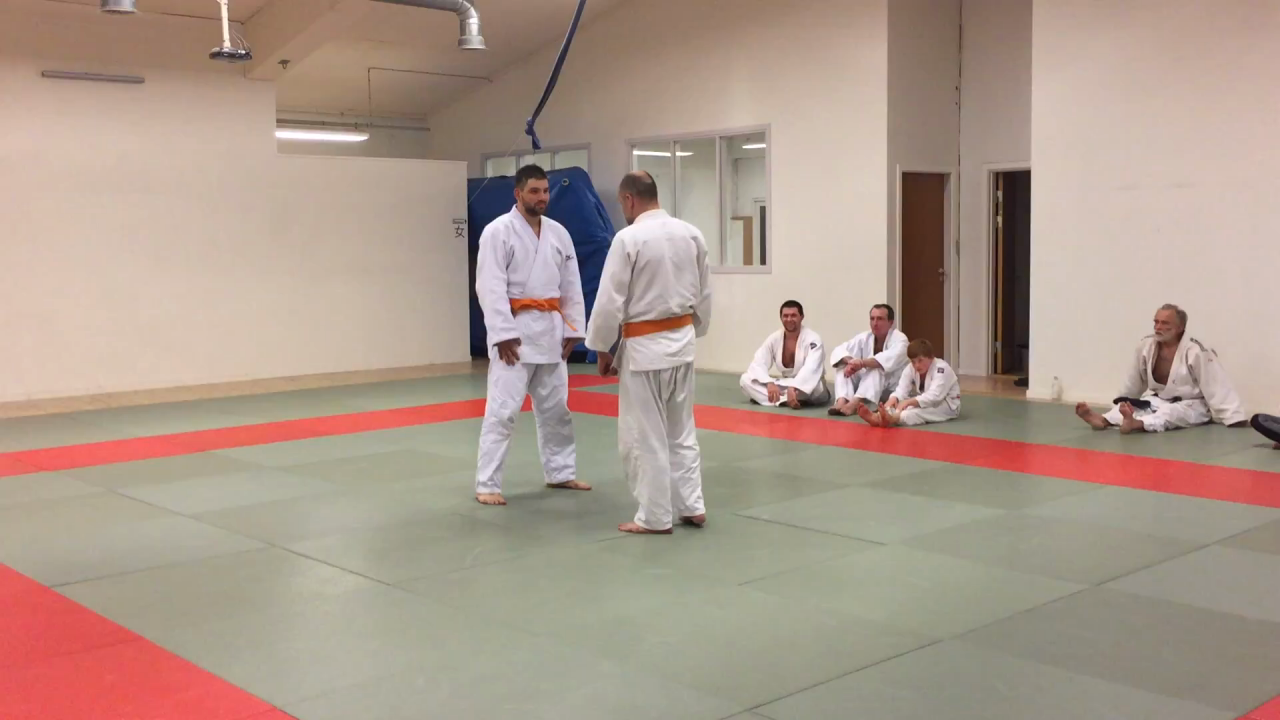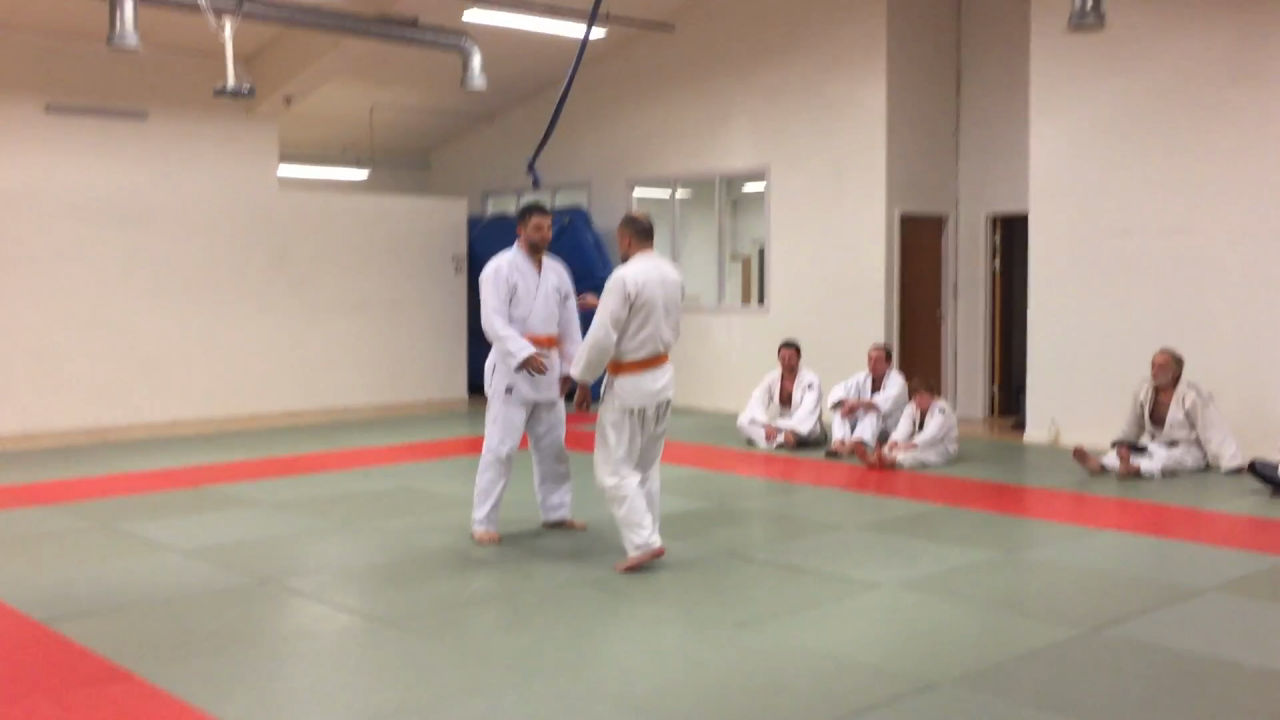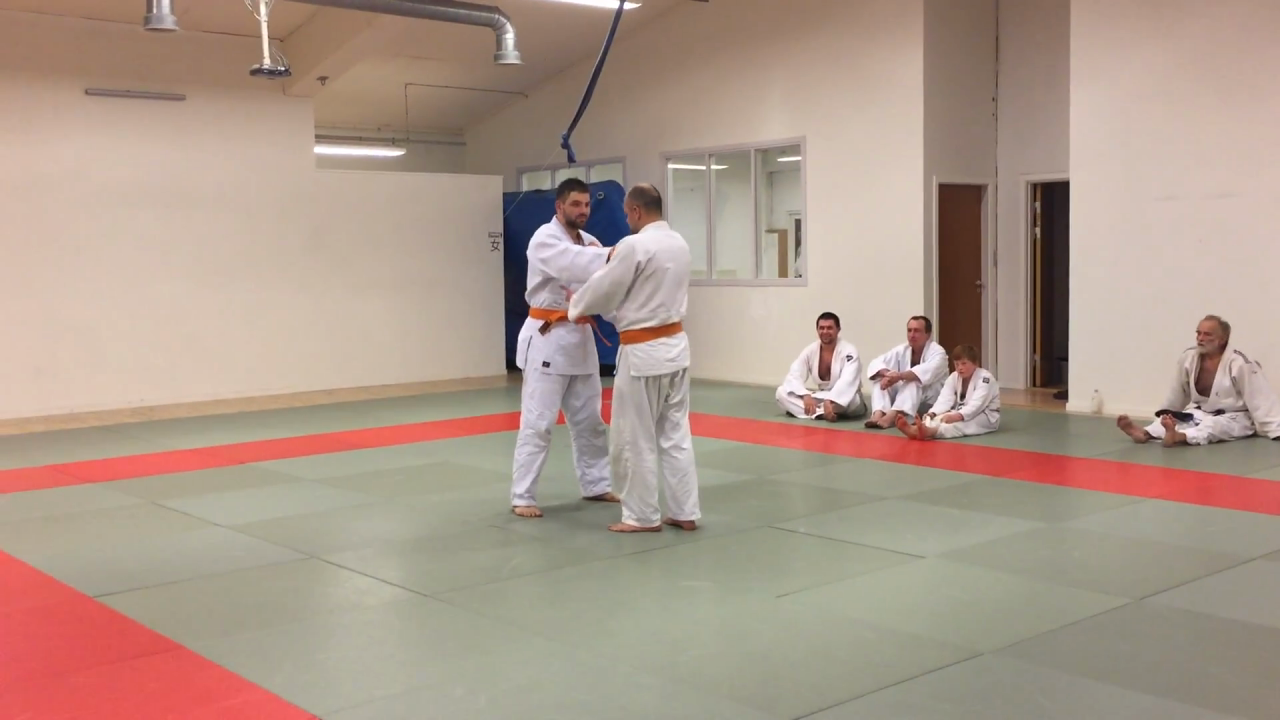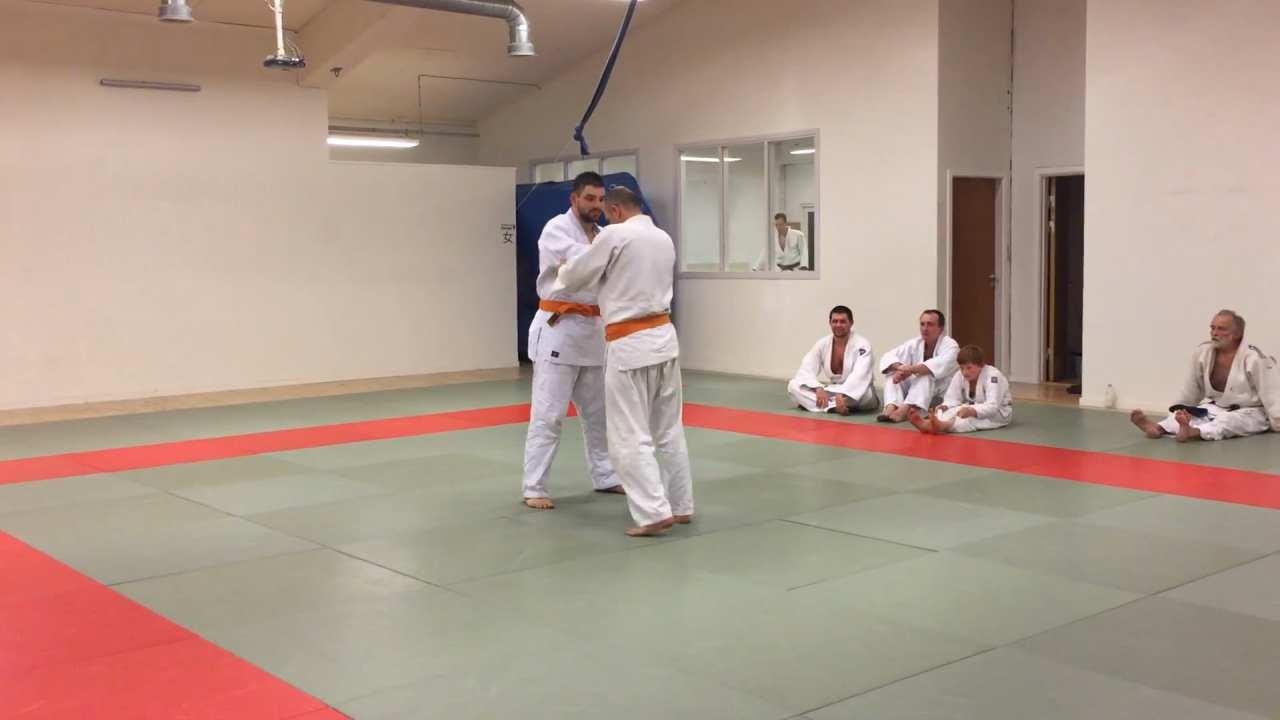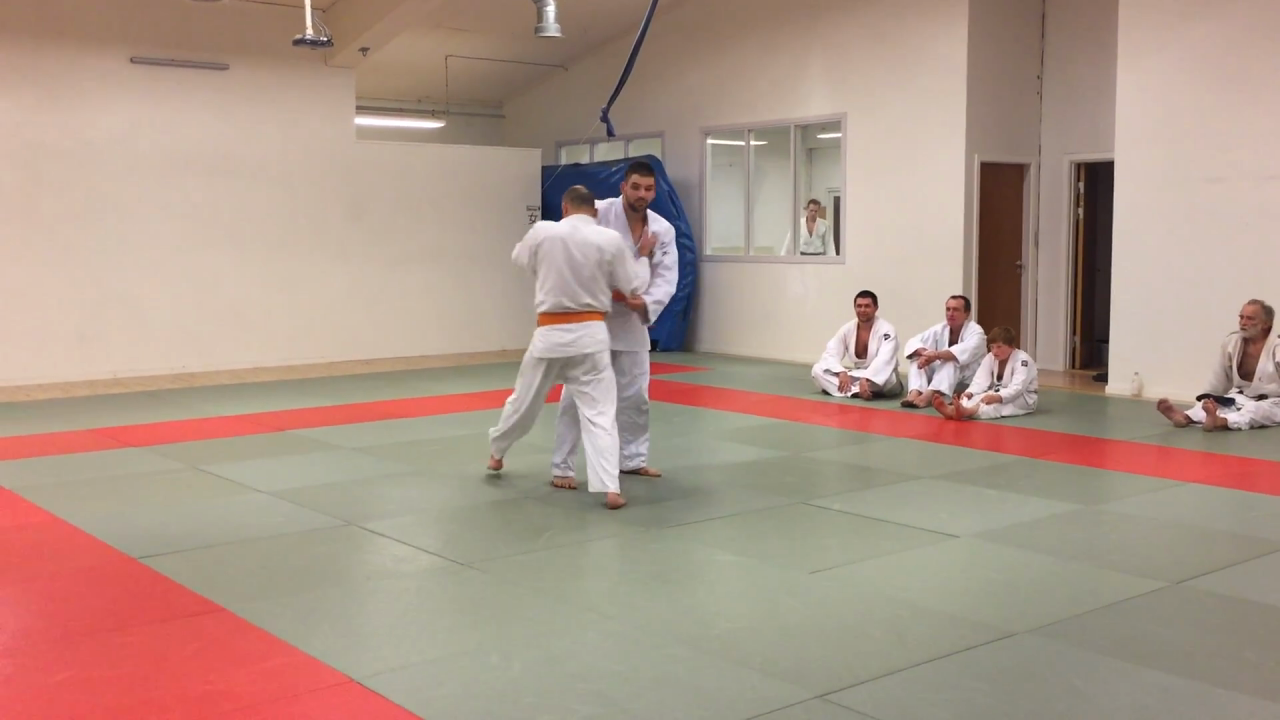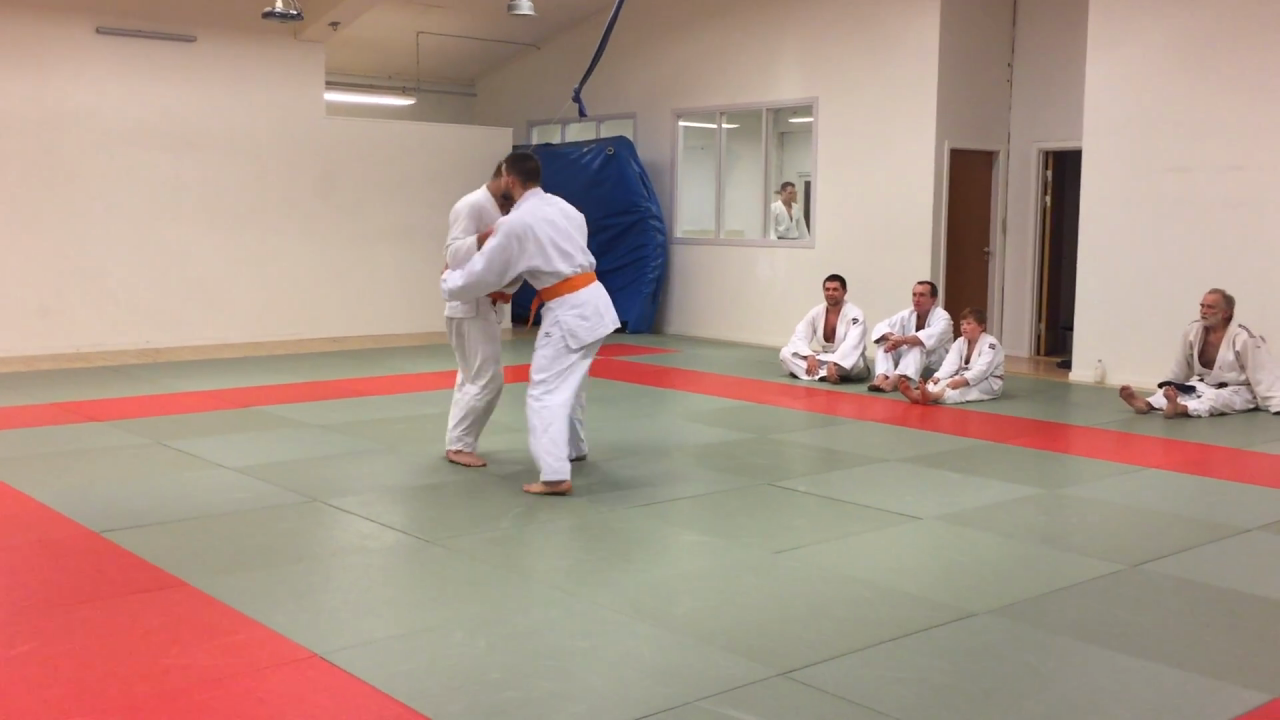
dt=0.7s
person 1, frame 1
left shoulder: (628, 239)
right shoulder: (691, 234)
left elbow: (610, 301)
right elbow: (703, 293)
left wrist: (602, 349)
left hip: (644, 345)
right hip: (682, 339)
left knee: (644, 436)
right knee: (680, 430)
left ankle: (655, 517)
right ankle: (690, 505)
person 1, frame 2
left shoulder: (625, 277)
right shoulder: (673, 275)
left elbow: (602, 337)
left wrist: (583, 381)
right wrist: (603, 305)
left hip: (629, 382)
right hip: (661, 376)
left knee: (615, 468)
right knee: (646, 465)
left ankle: (645, 541)
right ankle: (643, 537)
person 1, frame 3
left shoulder: (635, 245)
right shoulder: (679, 243)
left elbow: (603, 290)
left wrist: (575, 301)
left hip: (643, 352)
right hip: (675, 345)
left knee: (635, 439)
right knee: (676, 436)
left ankle: (643, 516)
right ankle: (685, 512)
person 1, frame 4
left shoulder: (615, 235)
right shoulder: (664, 238)
left elbow: (578, 276)
left wrist: (562, 269)
left hip: (630, 344)
right hip: (663, 335)
left knee: (629, 436)
right knee: (669, 430)
left ankle: (654, 513)
right ankle: (681, 505)
person 1, frame 5
left shoulder: (542, 232)
right shoulder: (610, 240)
left elbow: (520, 257)
right elbow: (635, 287)
right wrist: (643, 255)
left hip: (549, 333)
right hip: (590, 334)
left knee: (522, 403)
right knee: (600, 413)
left ankle: (497, 456)
right ankle: (609, 488)
person 1, frame 6
left shoulder: (500, 207)
right shoulder: (472, 207)
right elbow: (455, 256)
right wrist: (488, 238)
left hip: (484, 304)
right hip: (471, 306)
left knee: (473, 377)
right knee: (486, 379)
left ankle: (459, 440)
right ankle: (458, 446)
person 2, frame 1
left shoulder: (558, 232)
right shoulder: (498, 231)
left elbow: (570, 285)
right elbow: (490, 286)
left wrist: (573, 328)
right wrist: (503, 333)
left hip: (551, 329)
right hip: (515, 330)
left knee: (555, 407)
right knee: (502, 409)
left ankle: (560, 473)
right ankle: (487, 484)
person 2, frame 2
left shoulder: (558, 270)
right shoulder: (501, 267)
left elbow: (569, 322)
right elbow: (494, 320)
left wrist: (571, 368)
right wrist: (523, 355)
left hip: (548, 368)
right hip: (514, 367)
left knee: (553, 444)
right knee: (500, 447)
left ankle: (556, 511)
right ankle: (483, 522)
person 2, frame 3
left shoulder: (589, 243)
right shoulder: (545, 239)
right elbow: (572, 261)
right wrist: (609, 256)
left hip: (580, 338)
right hip: (546, 339)
left knee: (589, 419)
right knee: (538, 422)
left ankle: (596, 486)
right ankle: (522, 496)
person 2, frame 4
right shoulder: (556, 229)
right elbow: (574, 257)
left hip: (591, 329)
right hip: (557, 329)
left knee: (599, 411)
right knee: (548, 413)
left ankle: (607, 478)
right ankle: (534, 488)
person 2, frame 5
left shoulder: (662, 230)
right shoulder: (599, 213)
left elbow: (666, 277)
left wrist: (645, 303)
left hip: (631, 318)
left knee: (635, 395)
left ankle: (633, 459)
right ankle: (563, 467)
person 2, frame 6
left shoulder: (516, 224)
right shoulder: (560, 206)
left elbow: (483, 274)
left wrist: (449, 282)
left hip: (570, 310)
right hip: (588, 300)
left knee: (545, 392)
right knee: (562, 384)
left ankle: (555, 474)
right ankle: (570, 448)
